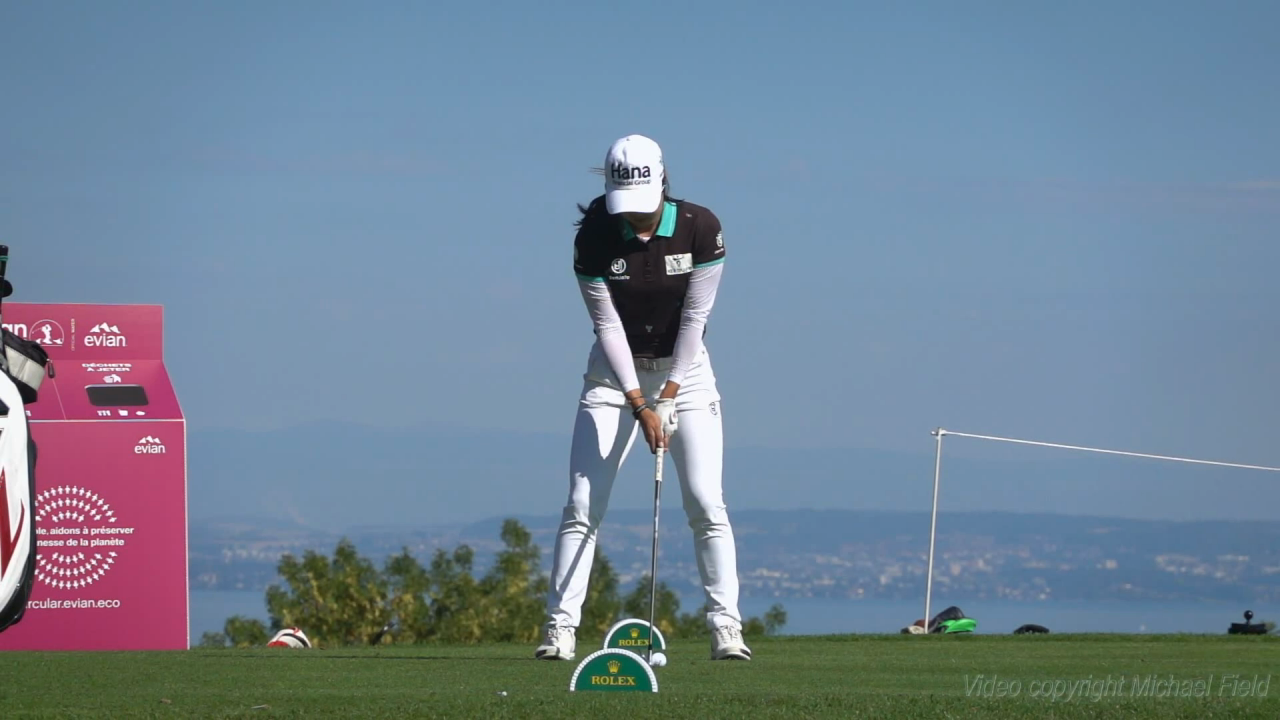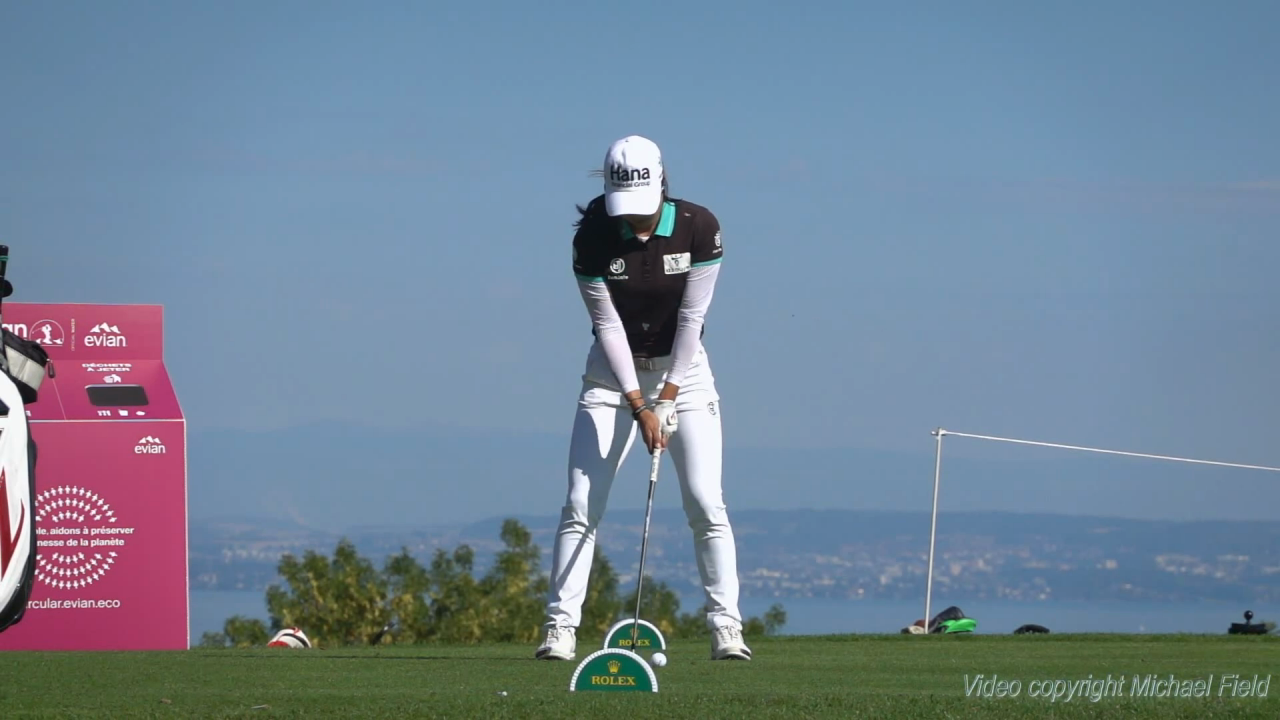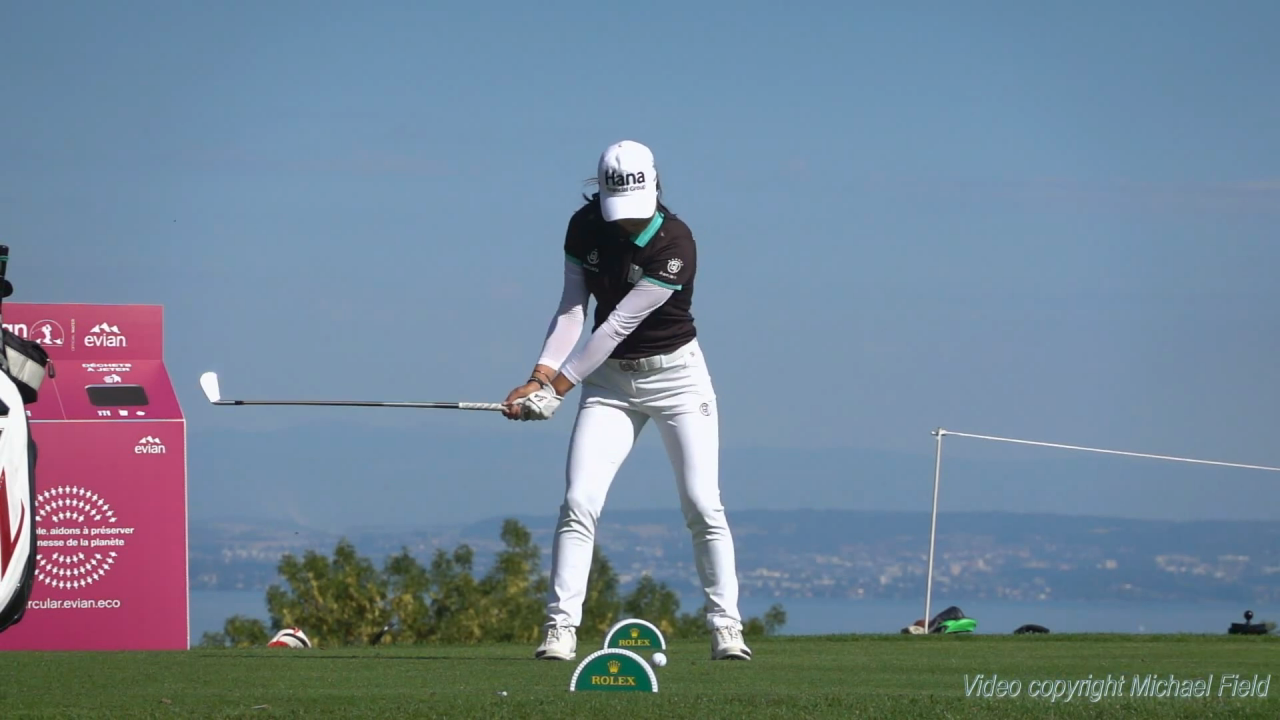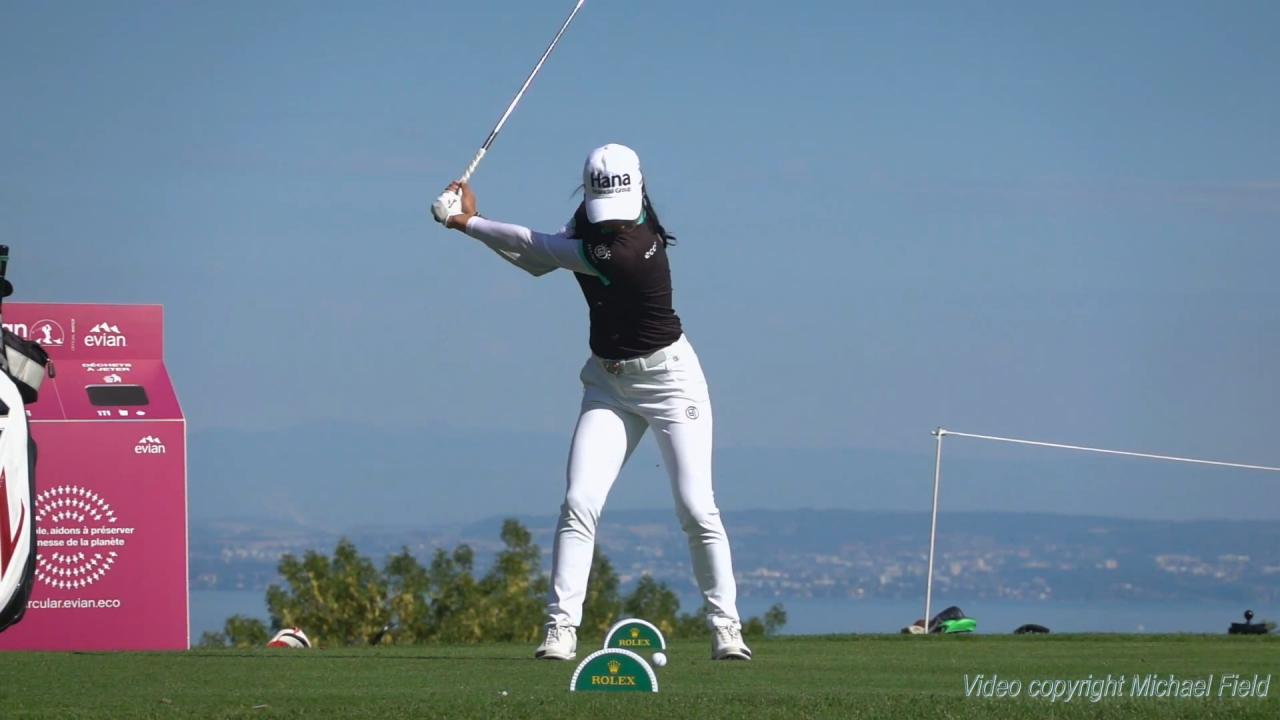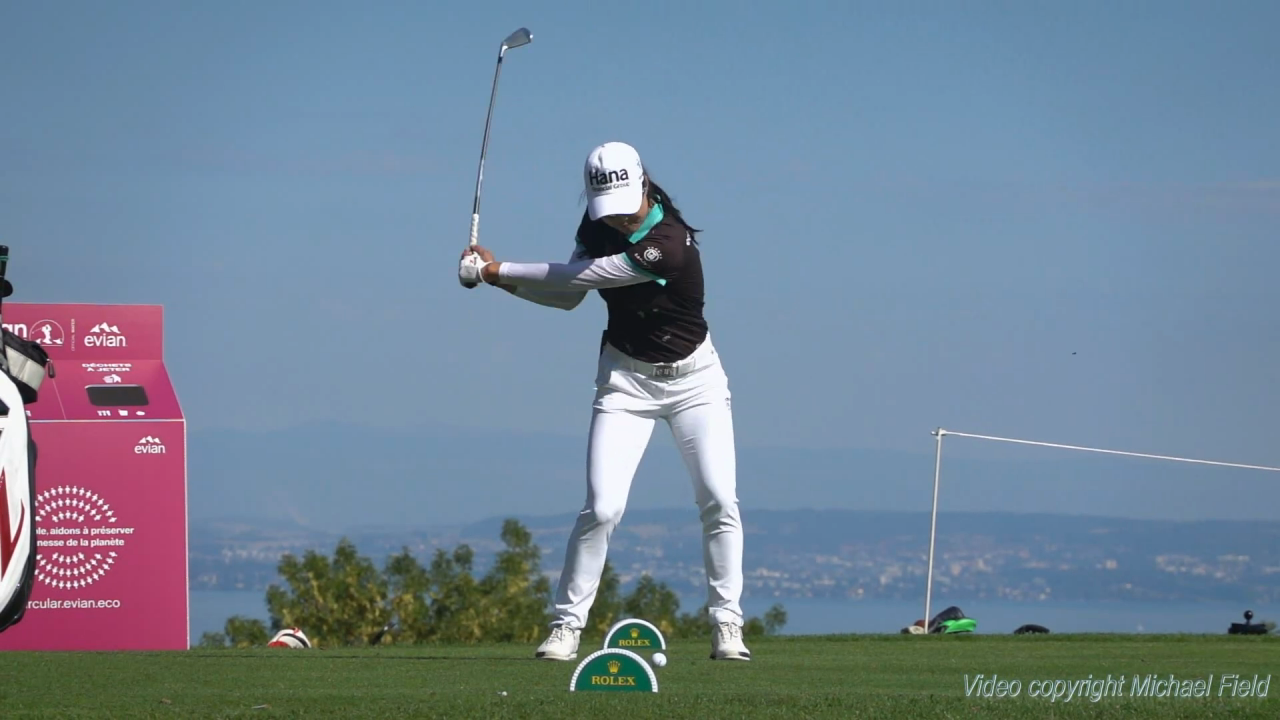
dt=1s
person 1, frame 1
left shoulder: (700, 227)
right shoulder: (594, 237)
left elbow: (695, 317)
right elbow: (608, 325)
left wrist: (667, 396)
right wrist: (638, 404)
left hip: (685, 370)
right hip: (615, 371)
left knee: (705, 500)
right knee: (583, 501)
left ankle: (726, 627)
right ankle: (560, 626)
person 1, frame 2
left shoulder: (698, 226)
right shoulder: (592, 237)
left elbow: (691, 317)
right elbow: (607, 325)
left wrist: (667, 397)
right wrist: (638, 406)
left hip: (683, 369)
right hip: (614, 372)
left knee: (705, 500)
right knee: (582, 501)
left ankle: (726, 626)
right ankle: (560, 625)
person 1, frame 3
left shoulder: (675, 243)
right shoulder: (584, 227)
left elbow: (619, 324)
right elbow: (571, 310)
left wrist: (558, 385)
right wrist: (540, 374)
left hip: (676, 375)
right hip: (606, 377)
left knee: (702, 504)
right knee: (579, 502)
left ankle: (726, 626)
right ankle: (560, 627)
person 1, frame 4
left shoulder: (627, 253)
right shoulder: (592, 216)
left elbow: (539, 248)
right elbow: (538, 261)
left wrist: (468, 222)
right wrist: (471, 219)
left hip: (668, 378)
right hip: (607, 382)
left knee: (695, 506)
right knee: (578, 503)
left ankle: (726, 626)
right ankle: (560, 628)
person 1, frame 5
left shoulder: (669, 243)
right shoulder: (598, 230)
left elbow: (579, 277)
right elbow: (563, 292)
left wrist: (498, 269)
right wrist: (500, 275)
left hip: (694, 378)
right hip: (626, 381)
left knee: (720, 500)
right knee: (603, 507)
left ankle: (727, 626)
right ankle: (565, 626)
